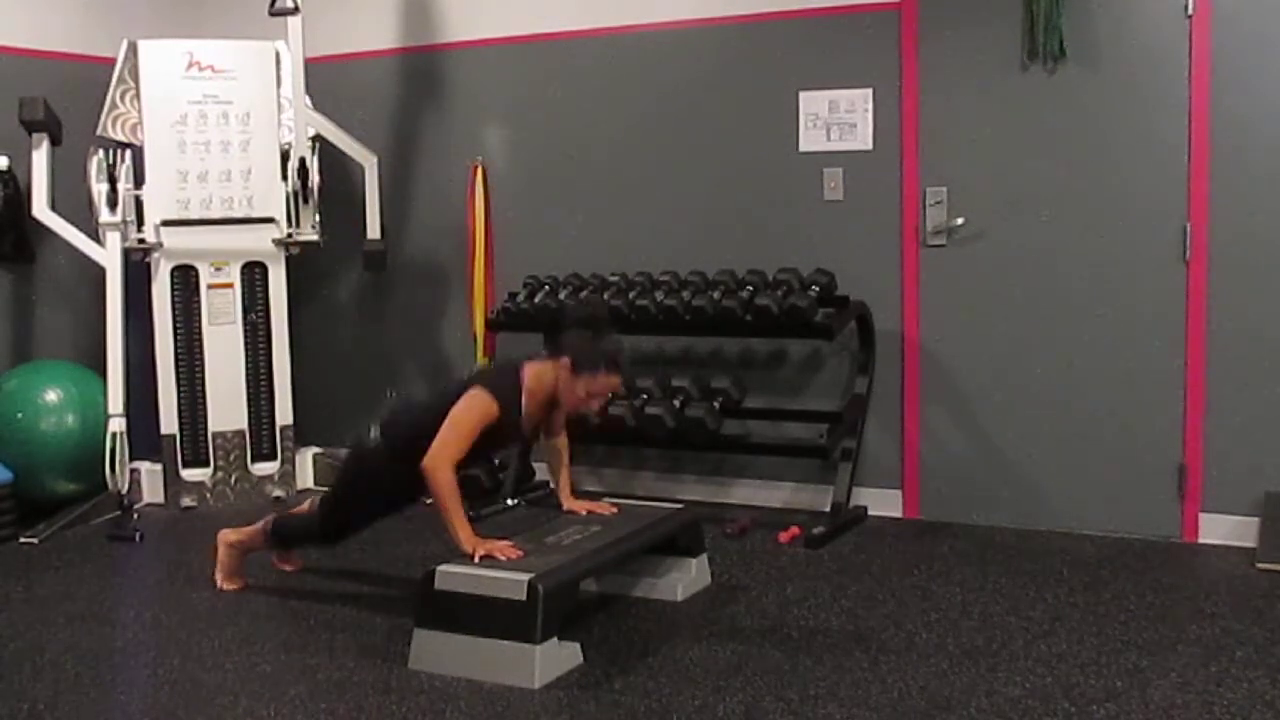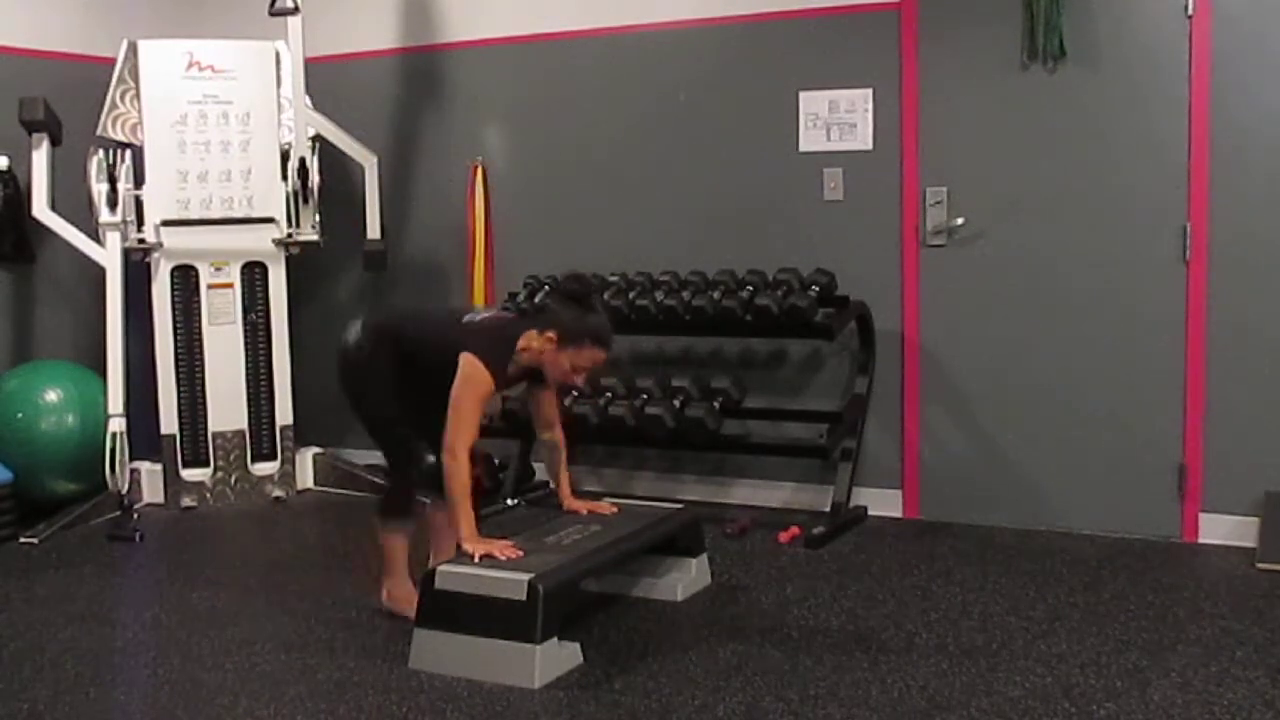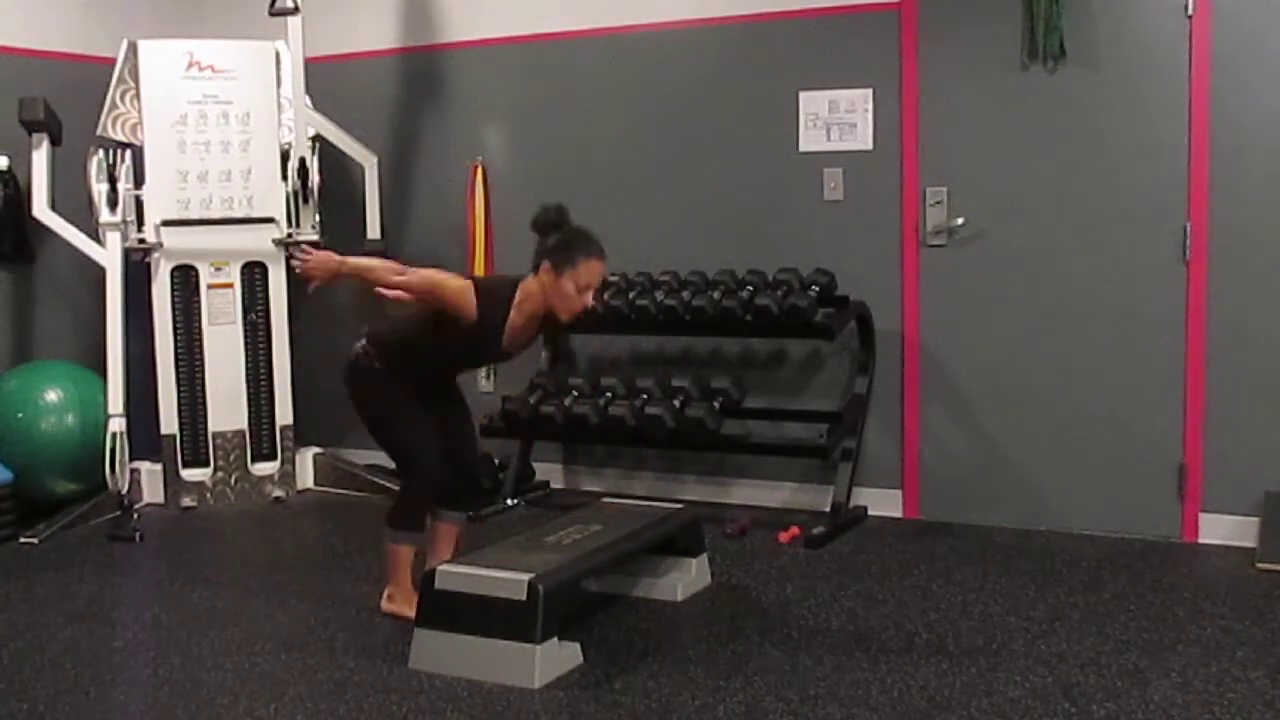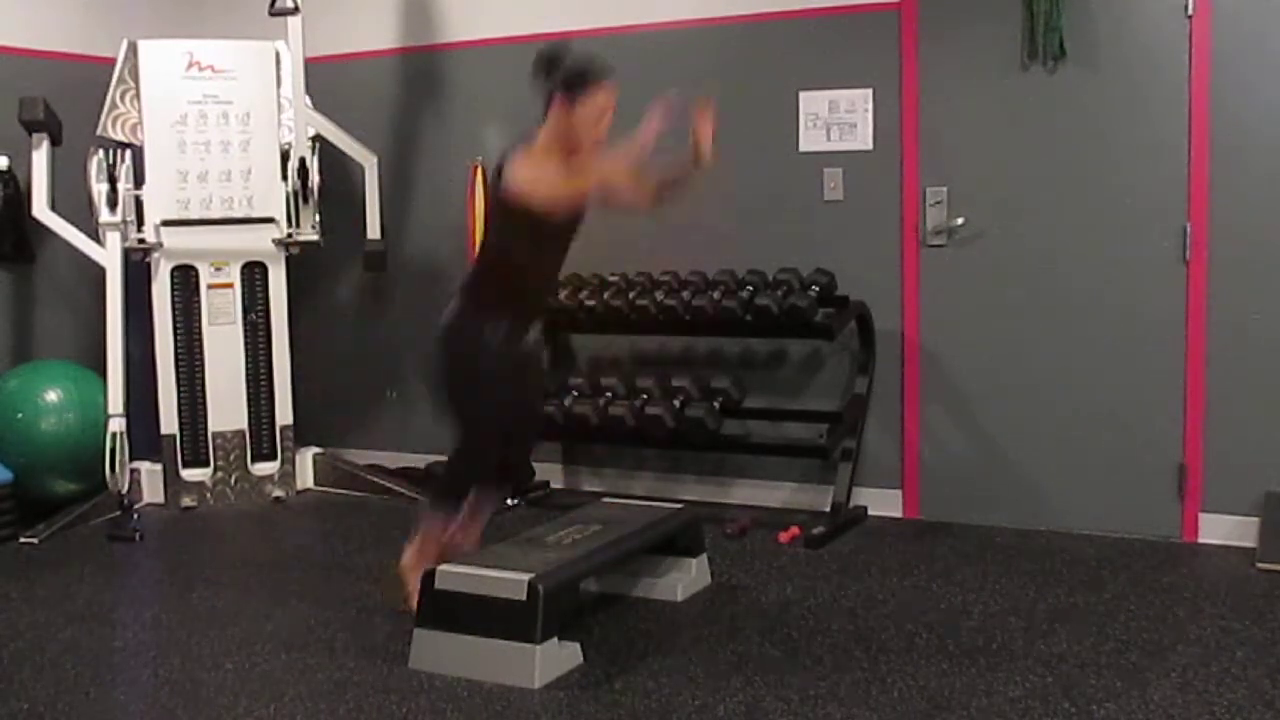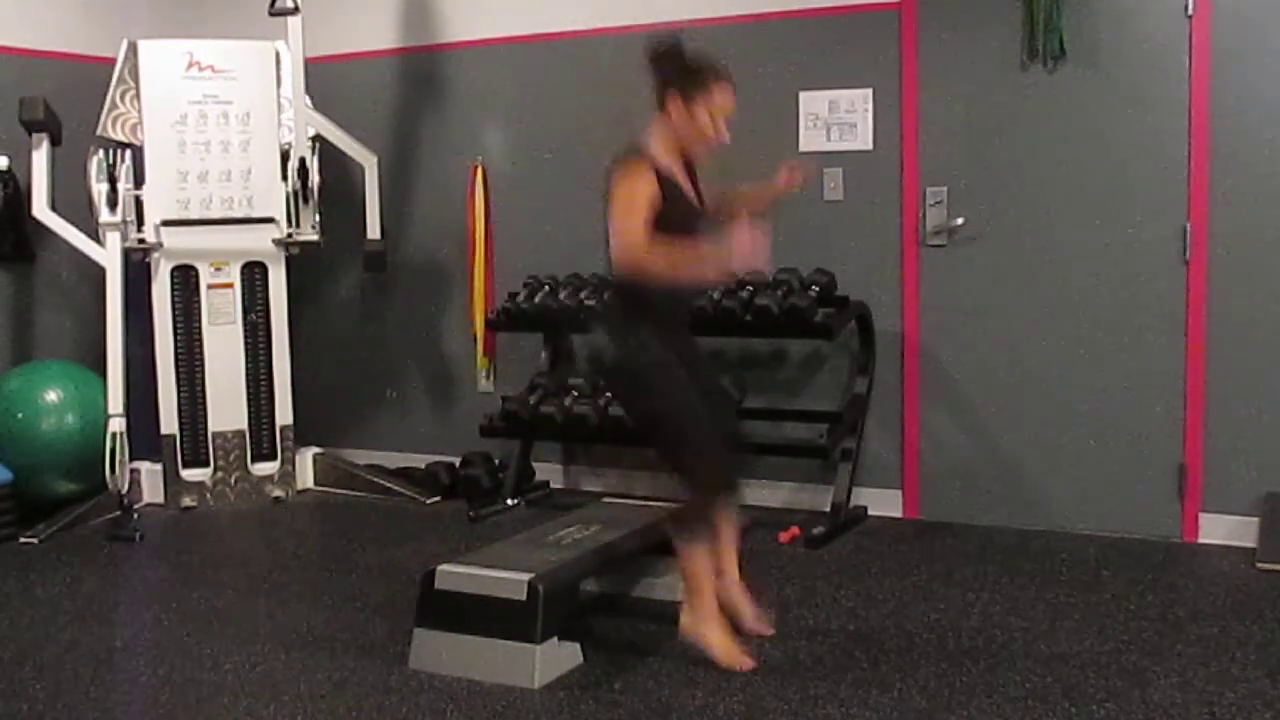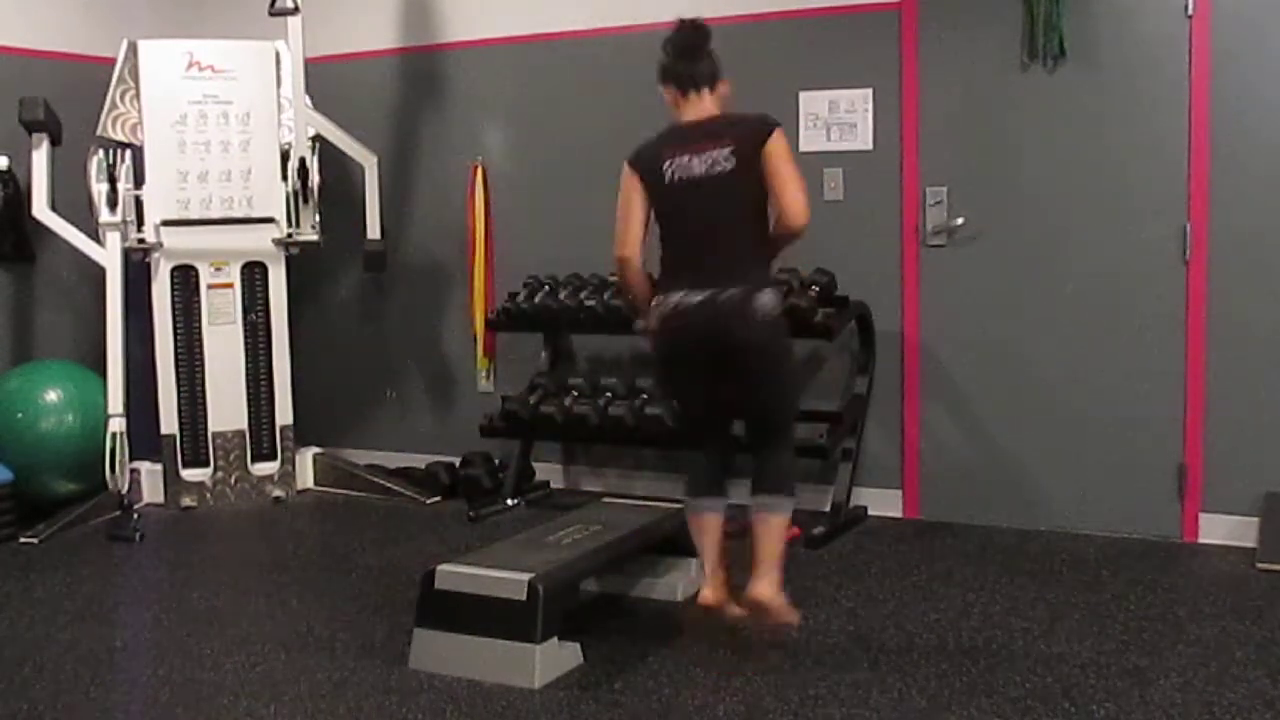
dt=0.4s
person 1, frame 1
left shoulder: (554, 383)
right shoulder: (494, 393)
left elbow: (554, 437)
right elbow: (435, 463)
left wrist: (566, 496)
right wrist: (467, 539)
right hip: (394, 448)
left knee: (341, 512)
right knee: (331, 524)
left ankle: (282, 543)
right ankle: (236, 544)
person 1, frame 2
left shoulder: (542, 356)
right shoulder: (487, 355)
left elbow: (550, 430)
right elbow: (456, 451)
left wrist: (568, 495)
right wrist: (469, 536)
left hip: (420, 371)
right hip: (370, 352)
left knee: (451, 475)
right knee: (409, 462)
left ankle: (440, 568)
right ankle: (395, 587)
person 1, frame 3
left shoulder: (544, 316)
right shoulder: (482, 300)
right elbow: (400, 275)
right wrist: (334, 265)
left hip: (431, 377)
right hip: (380, 369)
left knee: (464, 466)
right knee: (425, 470)
right ankle: (398, 593)
person 1, frame 4
left shoulder: (578, 173)
right shoulder: (523, 168)
left elbow: (642, 199)
right elbow: (561, 200)
left wrist: (690, 163)
right wrist: (638, 148)
left hip: (514, 336)
right hip: (476, 332)
left knee: (510, 455)
right knee: (477, 455)
left ankle: (461, 534)
right ankle: (422, 552)
person 1, frame 5
left shoulder: (684, 171)
right shoulder: (638, 172)
left elbow: (719, 210)
right elbow: (626, 254)
left wrist: (769, 193)
right wrist: (723, 257)
left hip: (674, 344)
right hip: (639, 349)
left knee: (720, 456)
right knee: (709, 463)
left ankle: (726, 589)
right ankle: (701, 613)
person 1, frame 6
left shoulder: (647, 157)
right shoulder: (760, 131)
left elbow: (627, 255)
right elbow: (795, 215)
left wrist: (651, 310)
right wrist: (758, 252)
left hip: (683, 314)
right hip: (749, 308)
left knee: (709, 447)
right knee: (772, 444)
left ankle: (715, 581)
right ankle: (765, 581)
